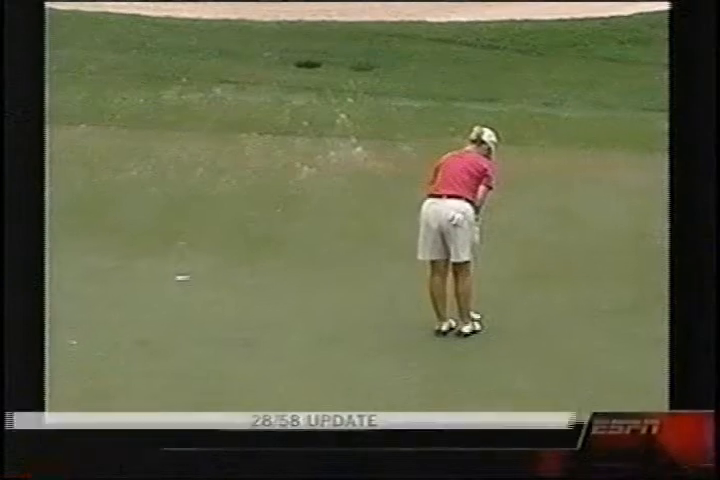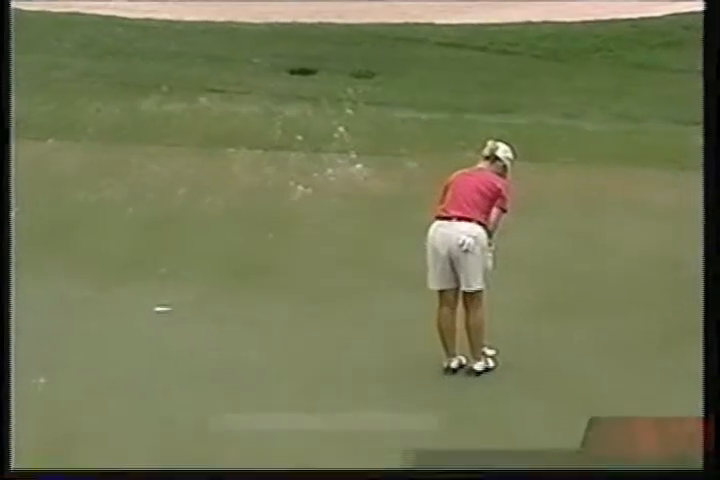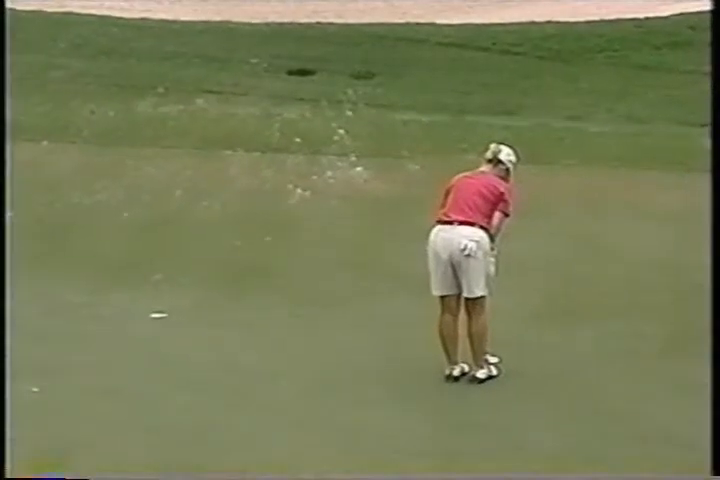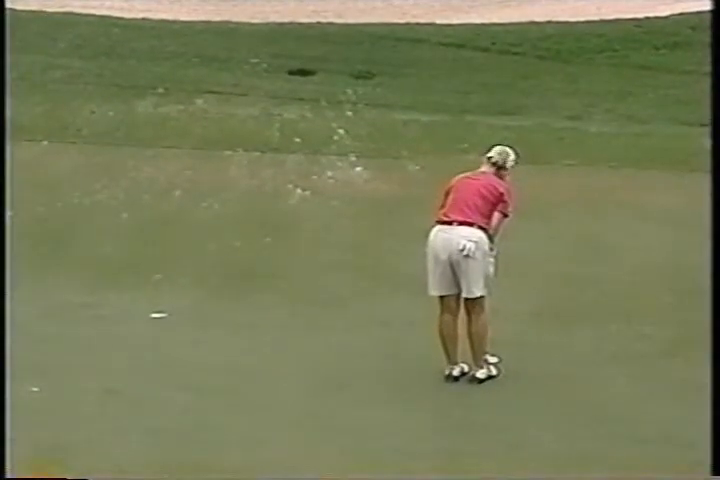
dt=0.4s
person 1, frame 1
left shoulder: (446, 158)
right shoulder: (486, 165)
right elbow: (479, 199)
right wrist: (474, 218)
left hip: (431, 208)
right hip: (458, 211)
left knee: (437, 271)
right knee: (462, 272)
left ankle: (442, 322)
right ankle: (465, 323)
person 1, frame 2
left shoulder: (456, 176)
right shoulder: (500, 184)
right elbow: (492, 223)
right wrist: (486, 243)
left hip: (439, 231)
right hip: (469, 235)
left knee: (446, 302)
right knee: (474, 304)
left ankle: (451, 358)
right ankle: (477, 360)
person 1, frame 3
left shoulder: (457, 179)
right shoulder: (502, 188)
right elbow: (495, 227)
right wrist: (488, 248)
left hip: (440, 236)
right hip: (471, 239)
left knee: (448, 308)
right knee: (476, 309)
left ankle: (453, 366)
right ankle: (480, 367)
person 1, frame 4
left shoulder: (457, 180)
right shoulder: (502, 189)
right elbow: (493, 227)
right wrist: (488, 249)
left hip: (440, 236)
right hip: (470, 239)
left knee: (448, 308)
right knee: (476, 309)
left ankle: (453, 366)
right ankle: (480, 367)
